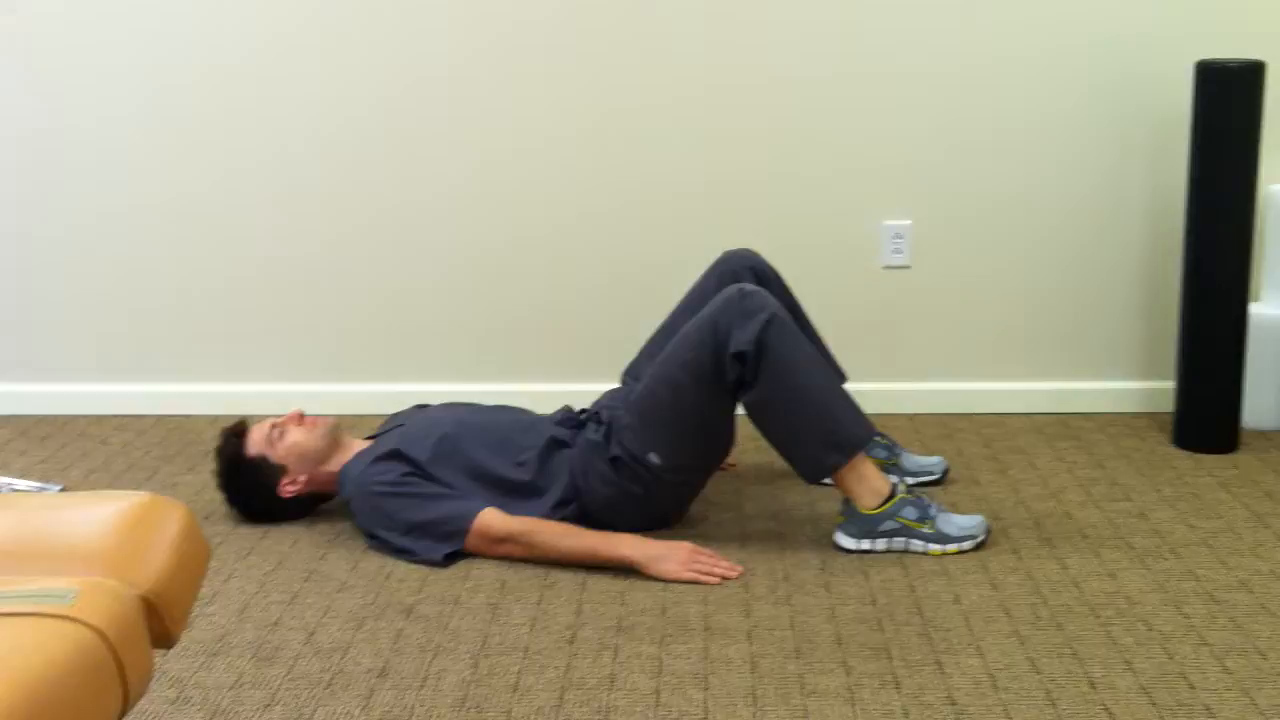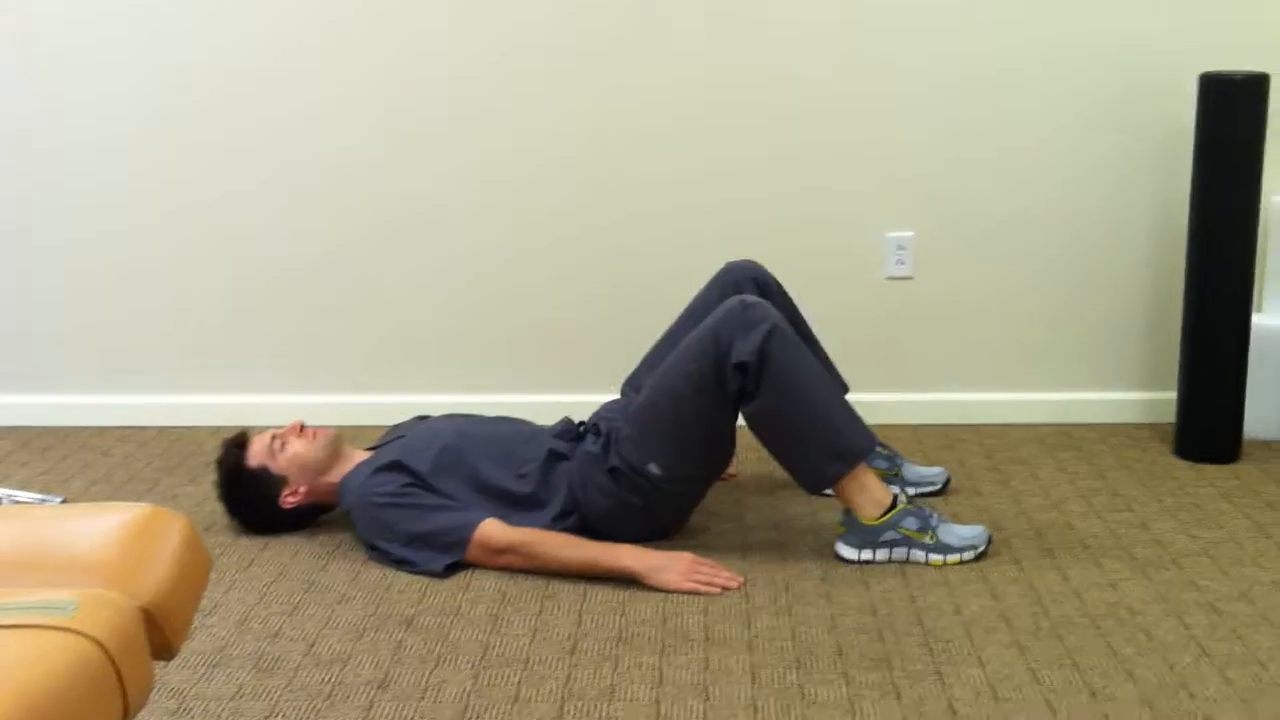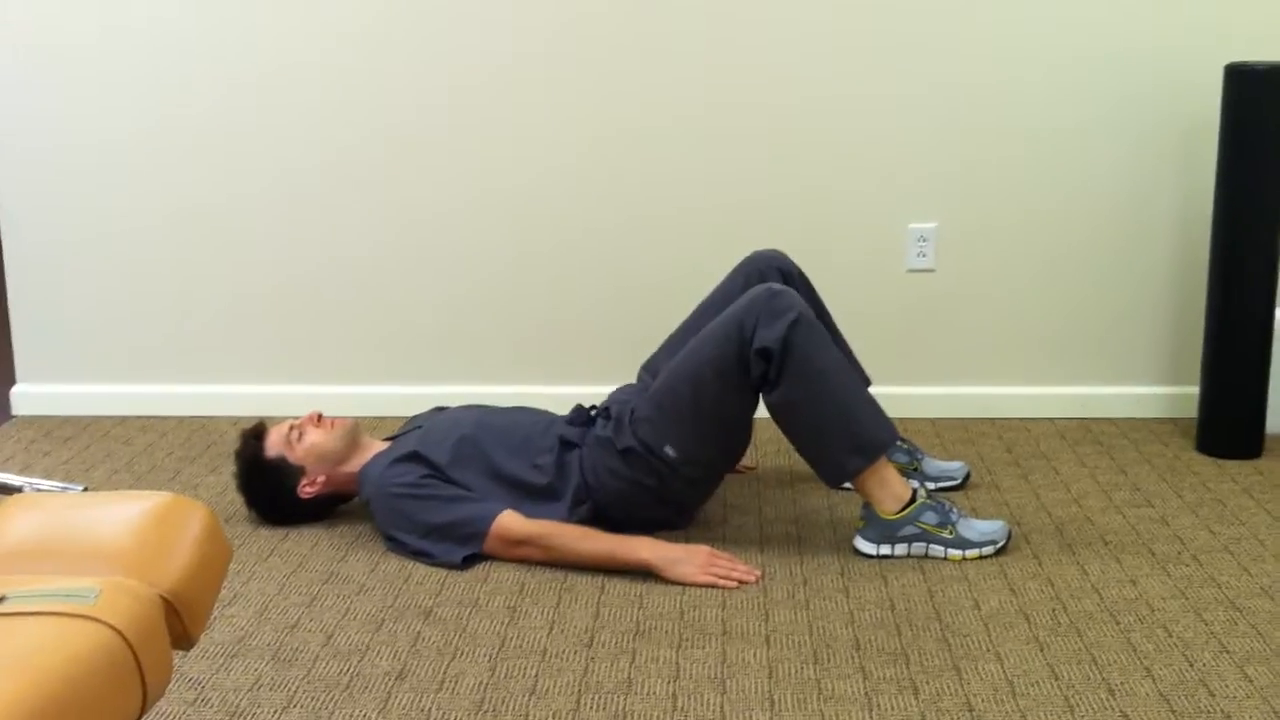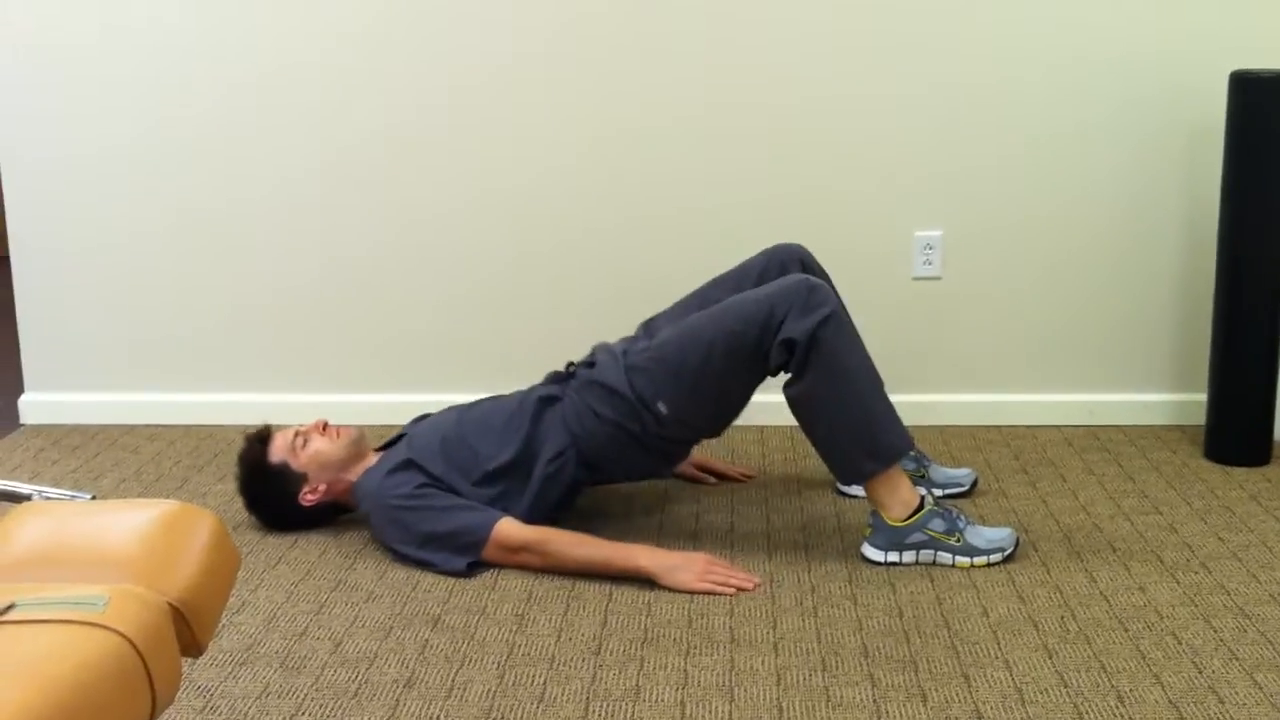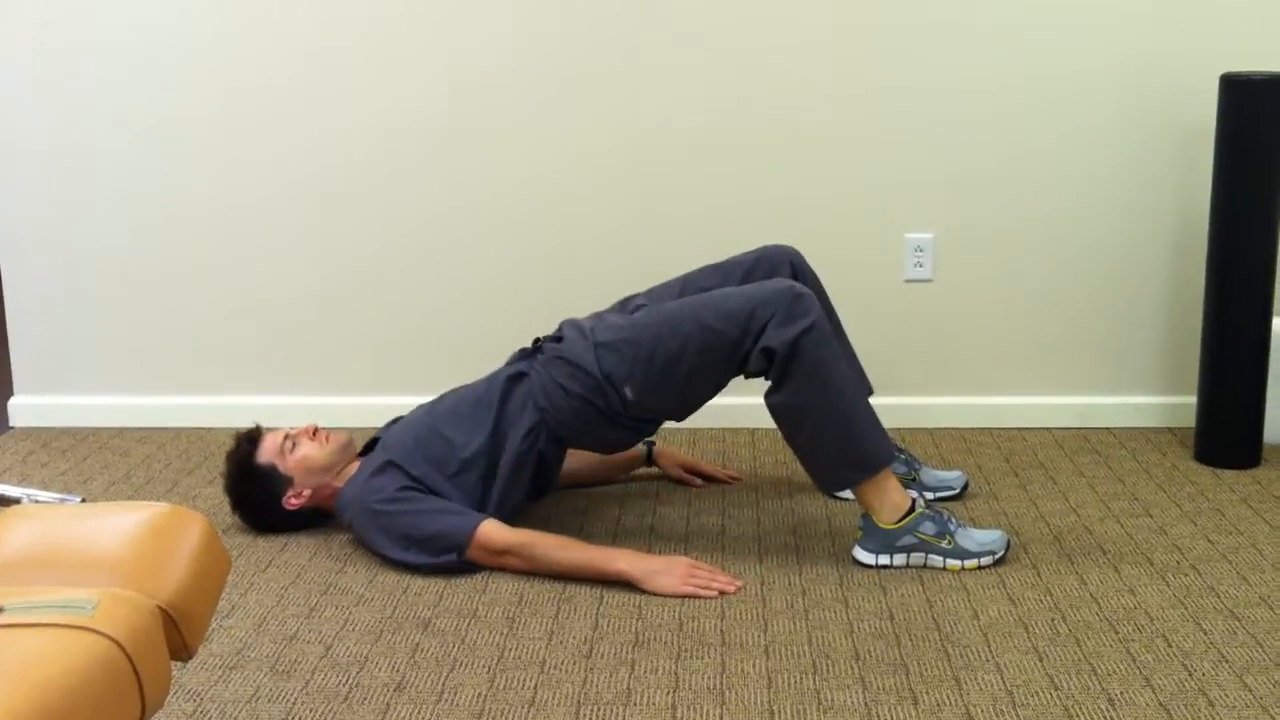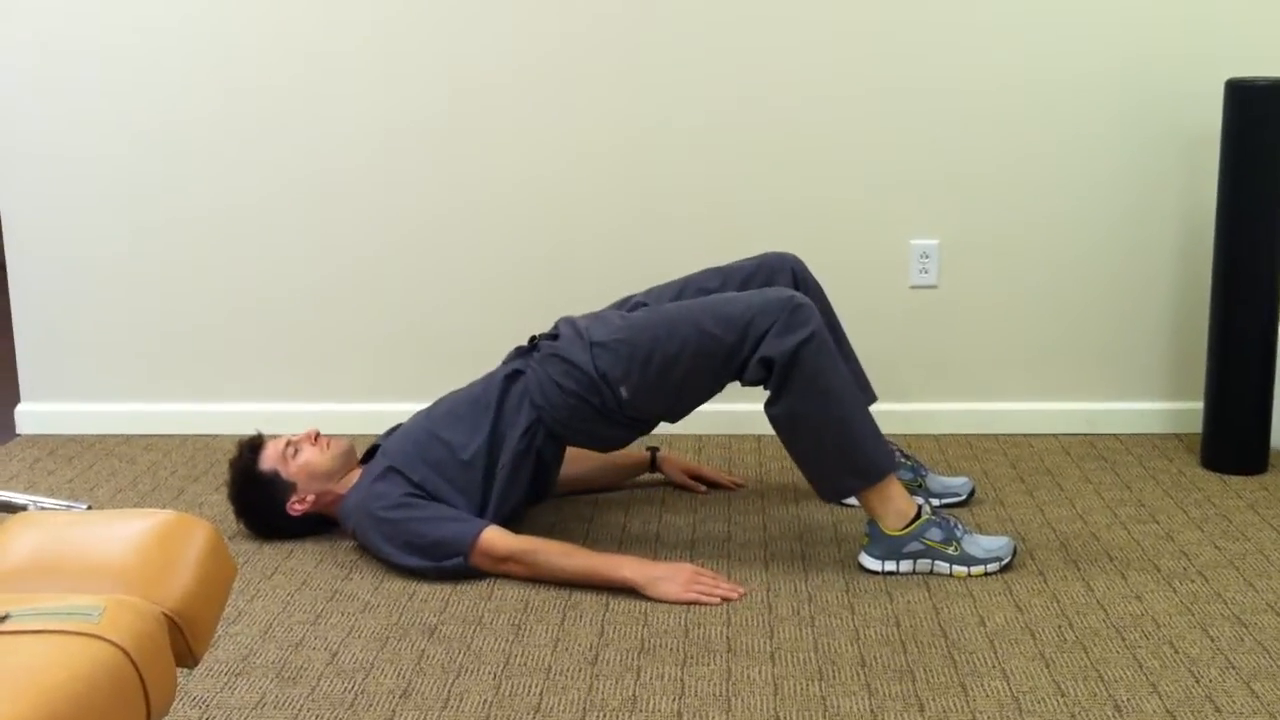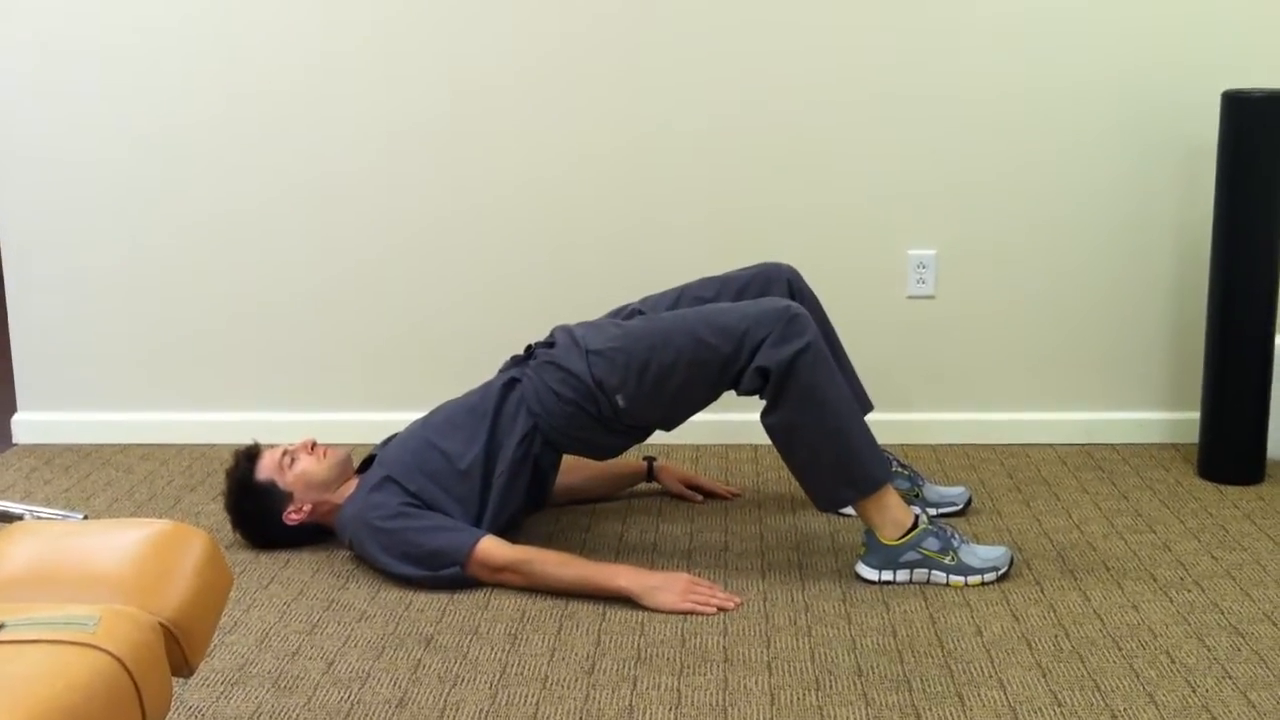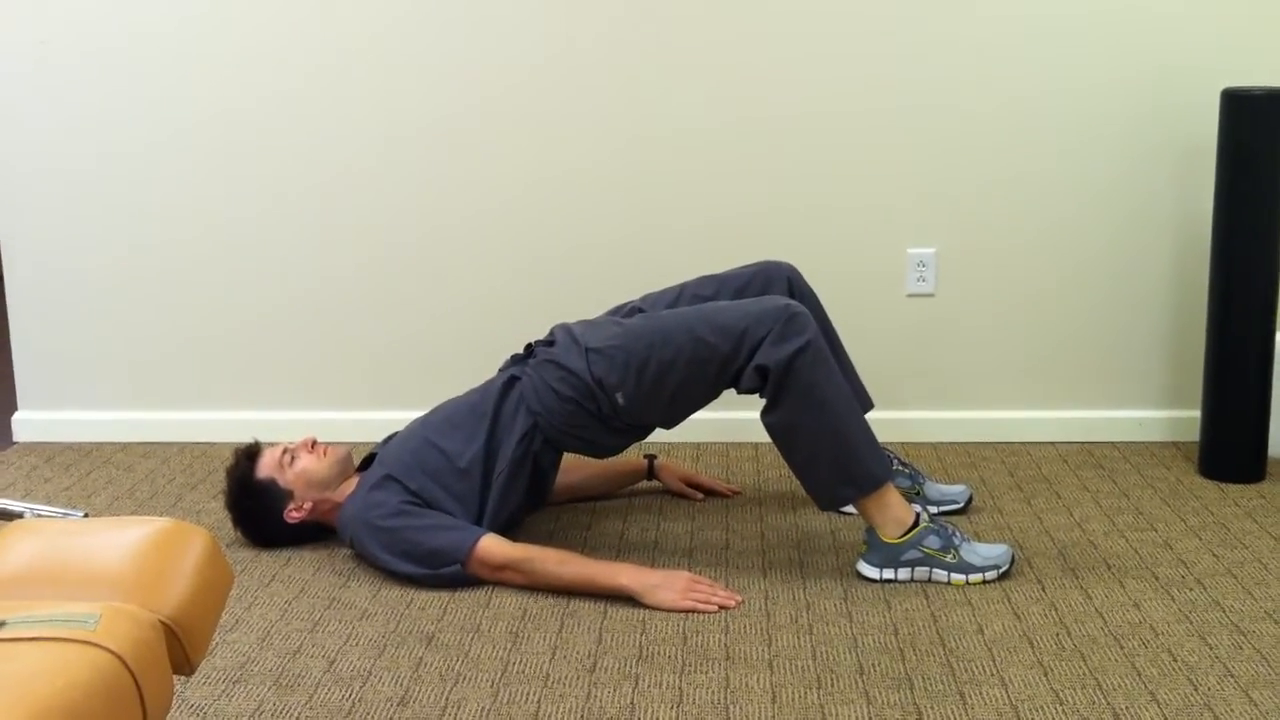
dt=0.4s
person 1, frame 1
left shoulder: (396, 433)
right shoulder: (374, 491)
right elbow: (501, 534)
left wrist: (685, 422)
right wrist: (638, 551)
left hip: (602, 428)
right hip: (617, 475)
left knee: (740, 270)
right knee: (744, 315)
left ankle: (855, 444)
right ankle: (876, 505)
person 1, frame 2
left shoulder: (397, 443)
right shoulder: (375, 499)
right elbow: (501, 545)
left wrist: (691, 434)
right wrist: (640, 561)
left hip: (603, 439)
right hip: (617, 490)
left knee: (744, 283)
right knee: (746, 328)
left ankle: (857, 454)
right ankle: (875, 516)
person 1, frame 3
left shoulder: (413, 438)
right shoulder: (393, 492)
right elbow: (520, 537)
left wrist: (697, 436)
right wrist: (656, 554)
left hip: (615, 425)
right hip: (627, 473)
left knee: (769, 271)
right knee: (772, 314)
left ankle: (875, 450)
right ankle: (894, 509)
person 1, frame 4
left shoulder: (407, 449)
right shoulder: (390, 500)
right elbow: (520, 543)
left wrist: (666, 455)
right wrist: (657, 562)
left hip: (606, 388)
right hip: (611, 414)
left knee: (788, 266)
right knee: (801, 306)
left ankle: (882, 455)
right ankle: (901, 516)
person 1, frame 5
left shoulder: (387, 453)
right shoulder: (373, 503)
right elbow: (502, 546)
left wrist: (649, 455)
right wrist: (637, 567)
left hip: (577, 363)
left knee: (778, 269)
right knee: (783, 313)
left ankle: (869, 456)
right ankle: (892, 520)
person 1, frame 6
left shoulder: (389, 460)
right shoulder: (376, 510)
right elbow: (505, 552)
left wrist: (652, 461)
right wrist: (642, 573)
left knee: (779, 277)
right knee: (782, 322)
left ankle: (871, 458)
right ankle: (898, 525)
person 1, frame 7
left shoulder: (384, 471)
right shoulder: (373, 522)
right elbow: (500, 562)
left wrist: (648, 468)
right wrist: (635, 582)
left knee: (775, 287)
right knee: (778, 331)
left ankle: (867, 470)
right ankle: (895, 533)
person 1, frame 8
left shoulder: (386, 469)
right shoulder: (373, 520)
right elbow: (501, 561)
left wrist: (648, 468)
right wrist: (638, 581)
left knee: (774, 285)
right knee: (778, 331)
left ankle: (868, 465)
right ankle: (896, 533)
